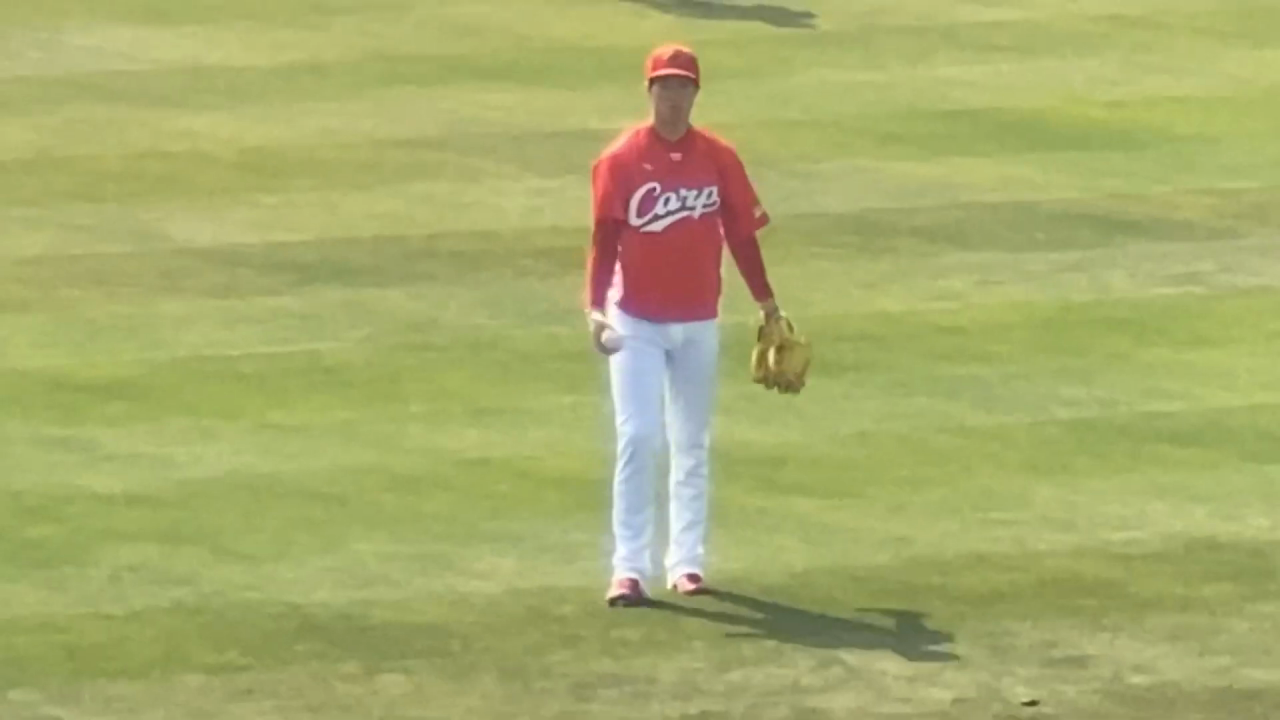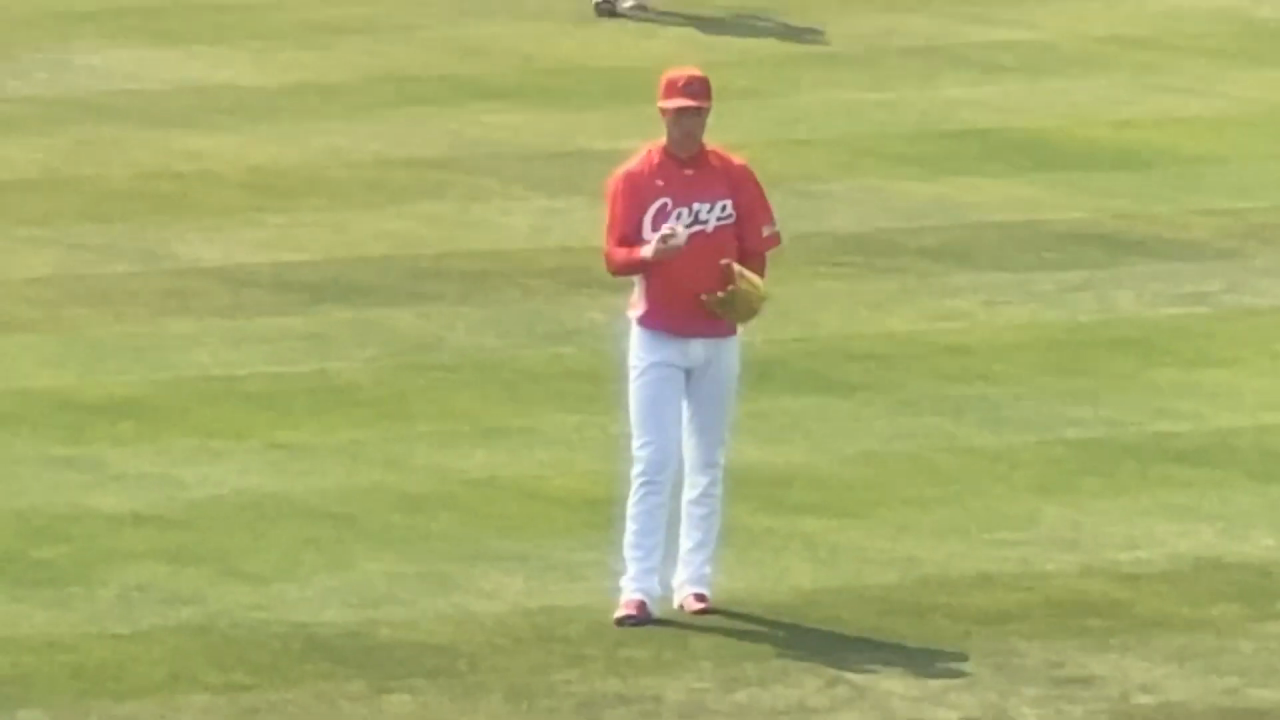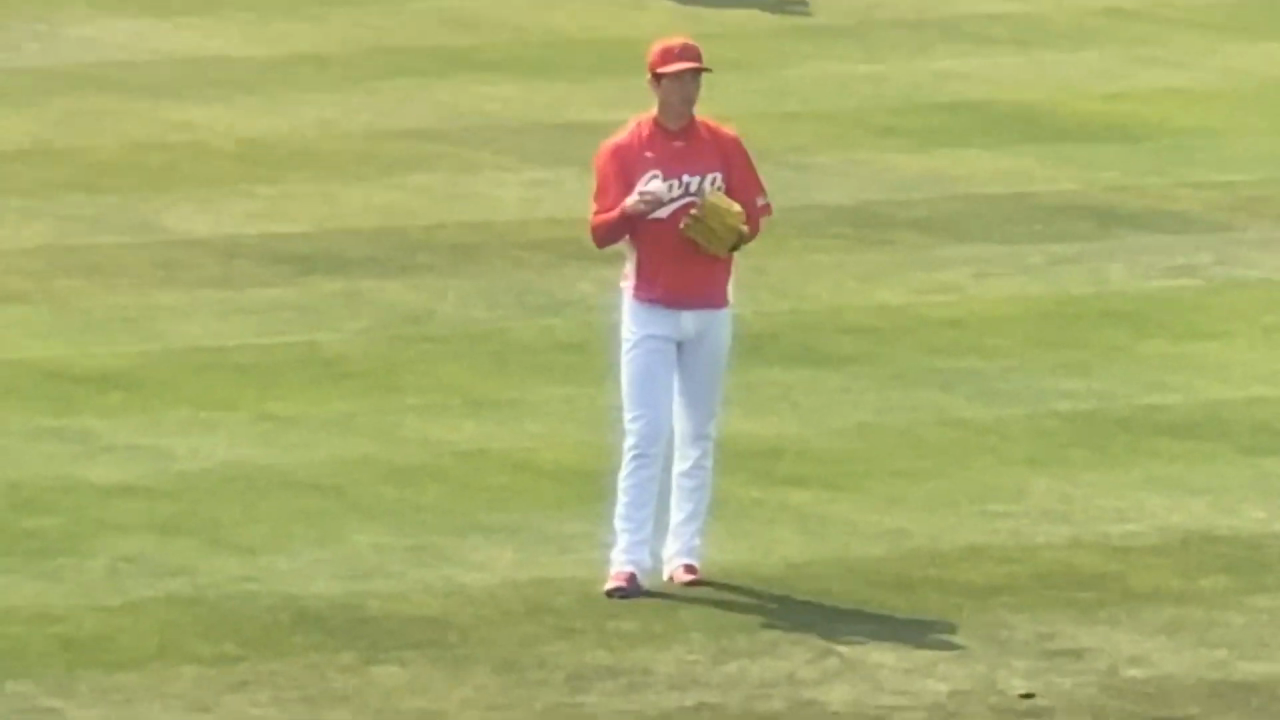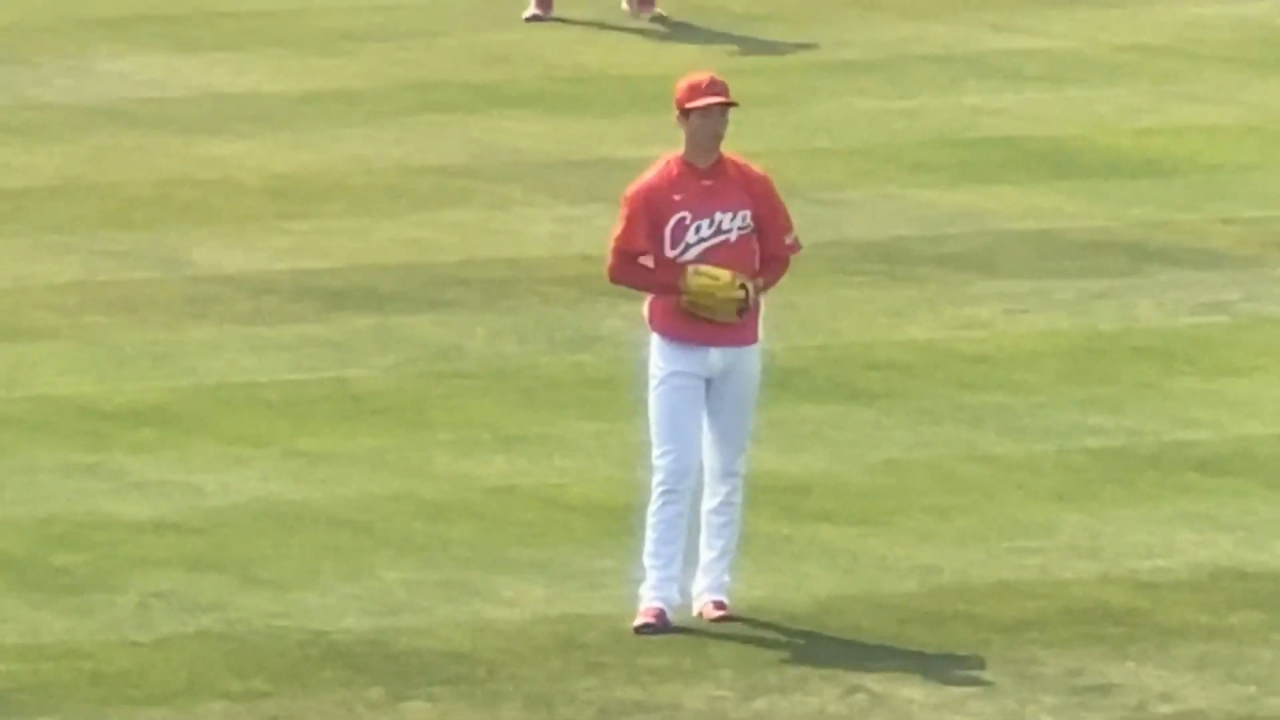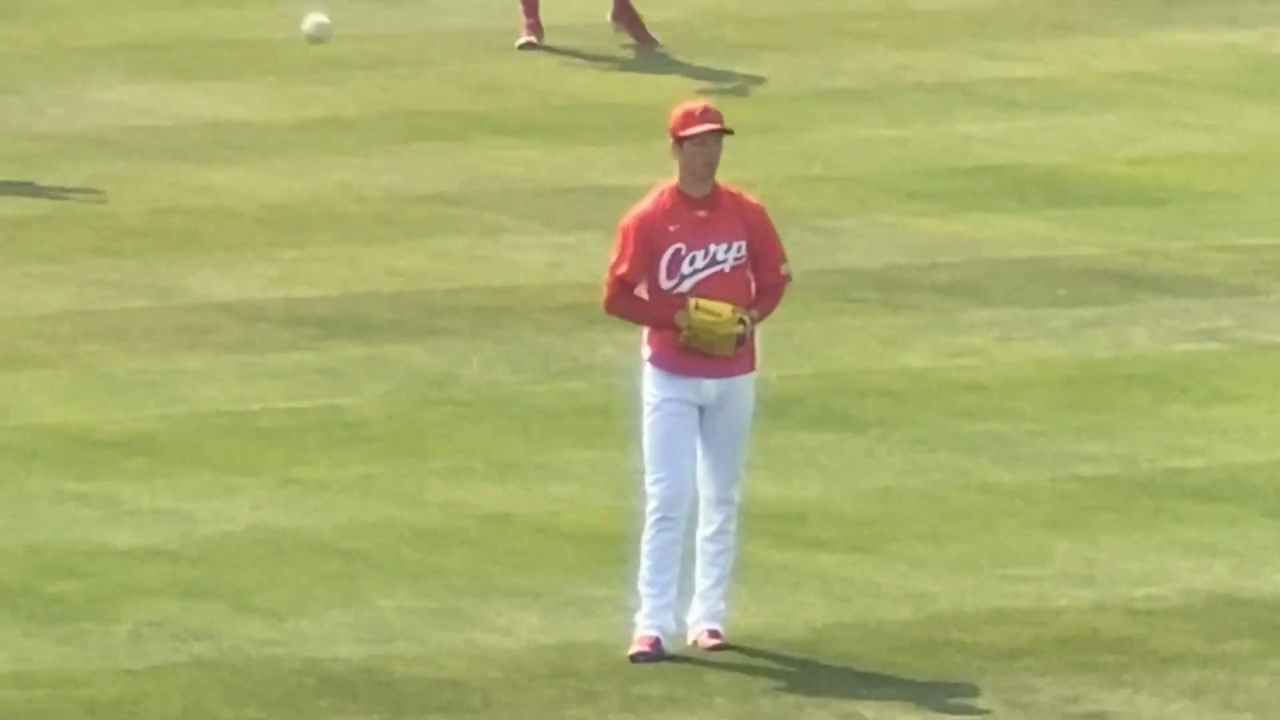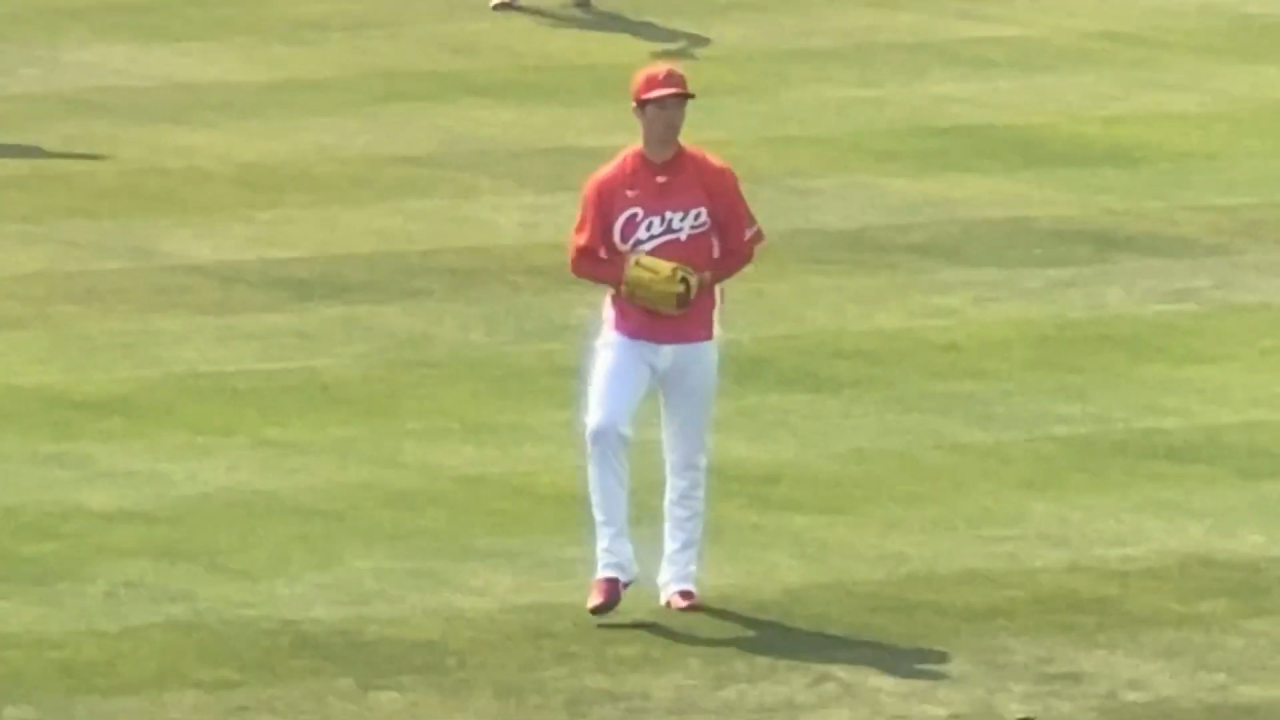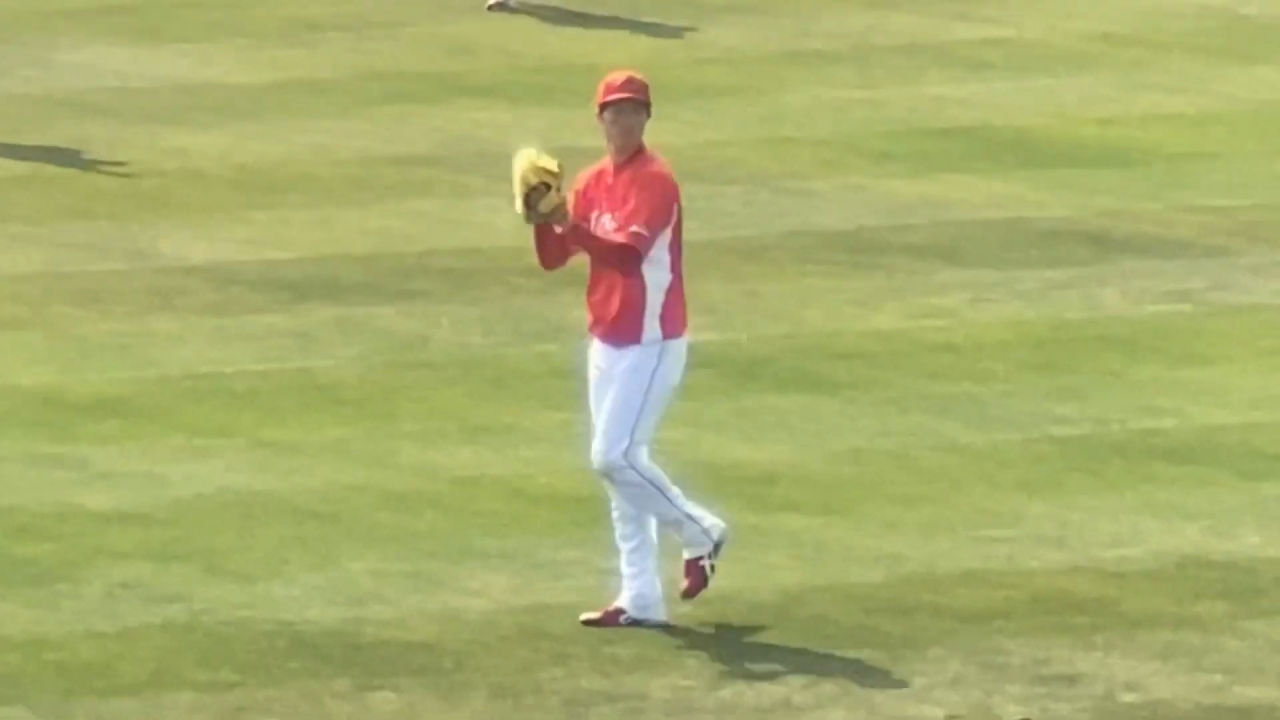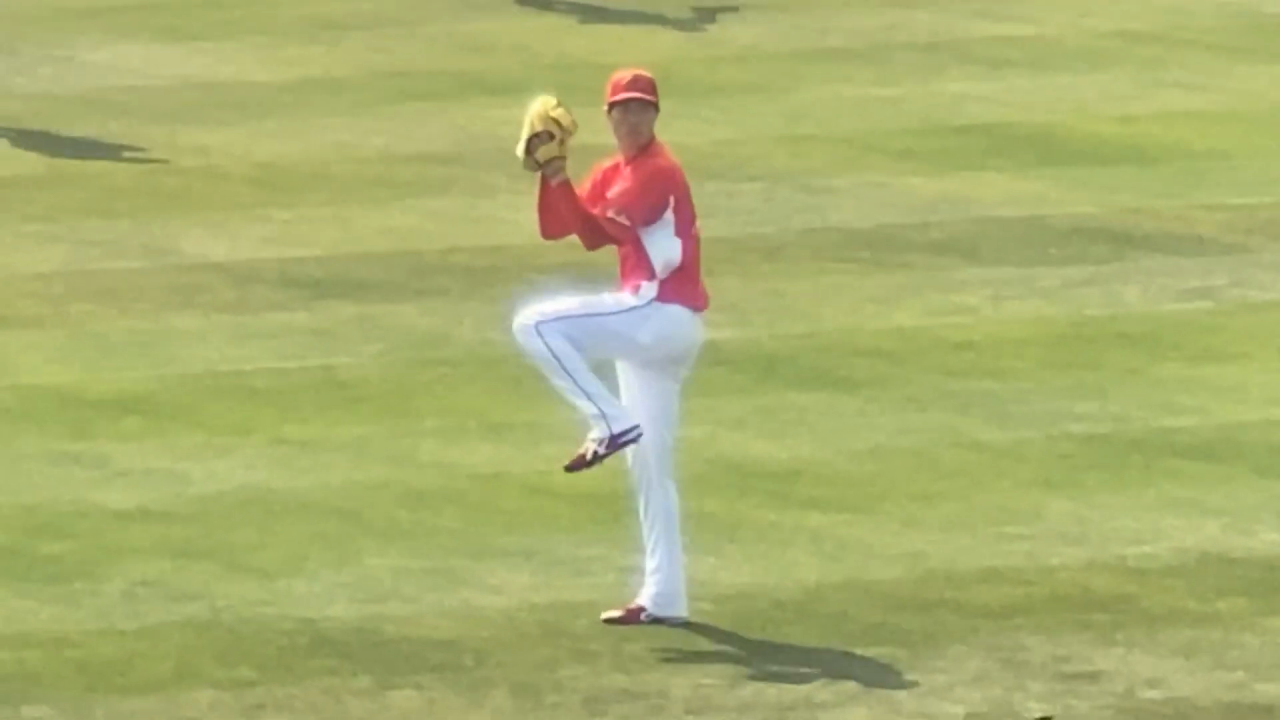
dt=0.5s
person 1, frame 1
left shoulder: (719, 157)
right shoulder: (618, 160)
left elbow: (741, 235)
right elbow: (604, 240)
left wrist: (766, 304)
right wrist: (596, 306)
left hip: (699, 322)
right hip: (637, 321)
left knee: (692, 445)
right knee: (638, 440)
left ankle: (686, 561)
right ankle: (630, 566)
person 1, frame 2
left shoulder: (735, 174)
right shoulder: (632, 177)
left elbow: (757, 251)
right elbow: (613, 257)
right wrist: (649, 252)
left hip: (718, 337)
right hip: (656, 338)
left knee: (707, 464)
right knee: (653, 463)
left ankle: (693, 581)
right ankle: (638, 587)
person 1, frame 3
left shoulder: (724, 144)
right shoulder: (622, 149)
left elbow: (752, 219)
right elbow: (600, 233)
right wrist: (634, 207)
left hip: (710, 310)
right hip: (648, 309)
left knee: (698, 435)
right knee: (645, 434)
left ankle: (683, 552)
right ankle: (628, 560)
person 1, frame 4
left shoulder: (752, 183)
right shoulder: (651, 189)
left elbow: (779, 255)
right elbow: (620, 268)
left wrist: (754, 286)
right wrist: (677, 282)
left hip: (739, 346)
right hip: (677, 347)
left knee: (727, 471)
right knee: (674, 470)
left ankle: (713, 589)
right ankle: (657, 595)
person 1, frame 5
left shoulder: (747, 212)
right shoulder: (647, 218)
left elbow: (774, 283)
right elbow: (617, 298)
left wrist: (750, 318)
right wrist: (678, 317)
left hip: (734, 376)
right hip: (671, 377)
left knee: (722, 499)
right knee: (668, 499)
left ankle: (708, 617)
right ankle: (653, 624)
person 1, frame 6
left shoulder: (712, 175)
right shoulder: (608, 182)
left elbow: (742, 247)
right elbow: (581, 259)
left wrist: (703, 279)
right wrist: (626, 276)
left hip: (693, 339)
right hip: (627, 335)
left knee: (687, 463)
right knee: (603, 427)
left ankle: (679, 578)
right ankle: (613, 562)
person 1, frame 7
left shoulder: (654, 179)
right shoulder: (589, 181)
left elbow: (625, 254)
right elbow: (553, 258)
left wrist: (568, 222)
right wrist: (545, 218)
left hip: (649, 340)
right hip: (608, 341)
left knee: (615, 457)
right knee: (618, 464)
left ankle: (700, 530)
right ankle: (640, 597)
person 1, frame 8
left shoulder: (658, 171)
right shoulder: (611, 173)
left elbow: (596, 233)
right elbow: (554, 228)
left wrist: (563, 181)
right wrist: (549, 174)
left hip: (662, 315)
right hip: (663, 324)
left knee: (533, 325)
right knee: (649, 467)
left ankle: (609, 424)
right ankle: (664, 598)
